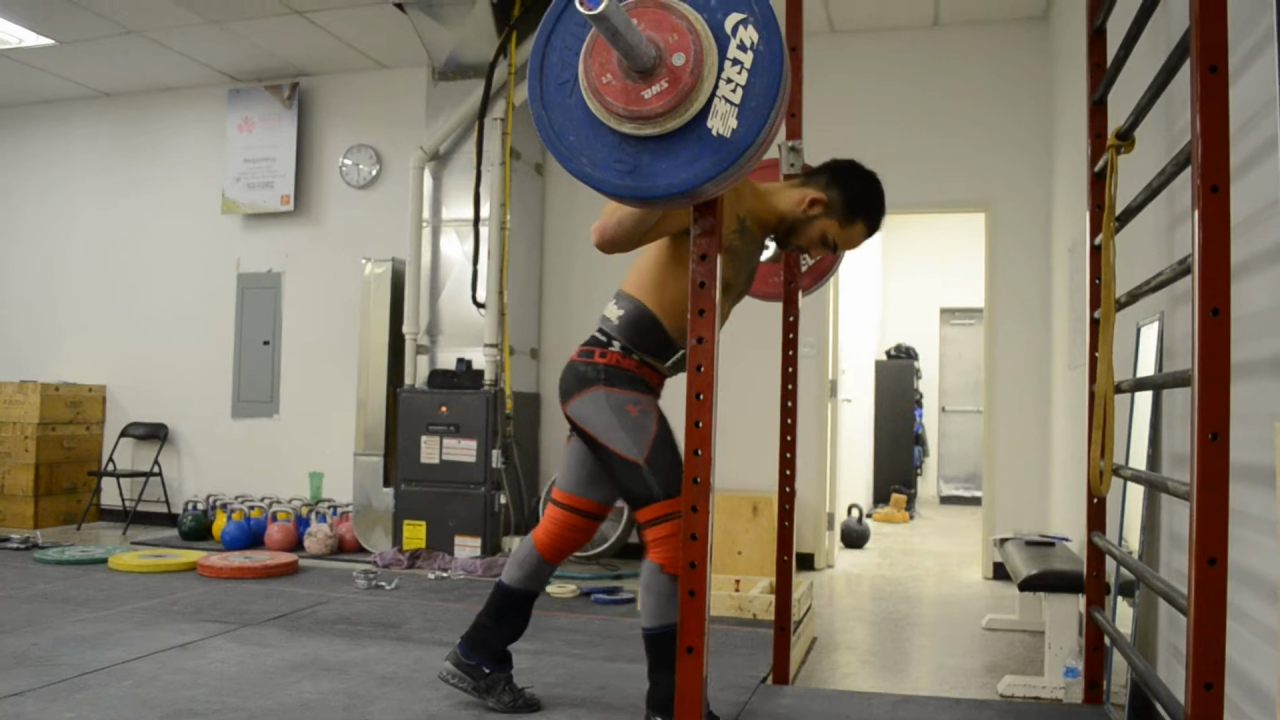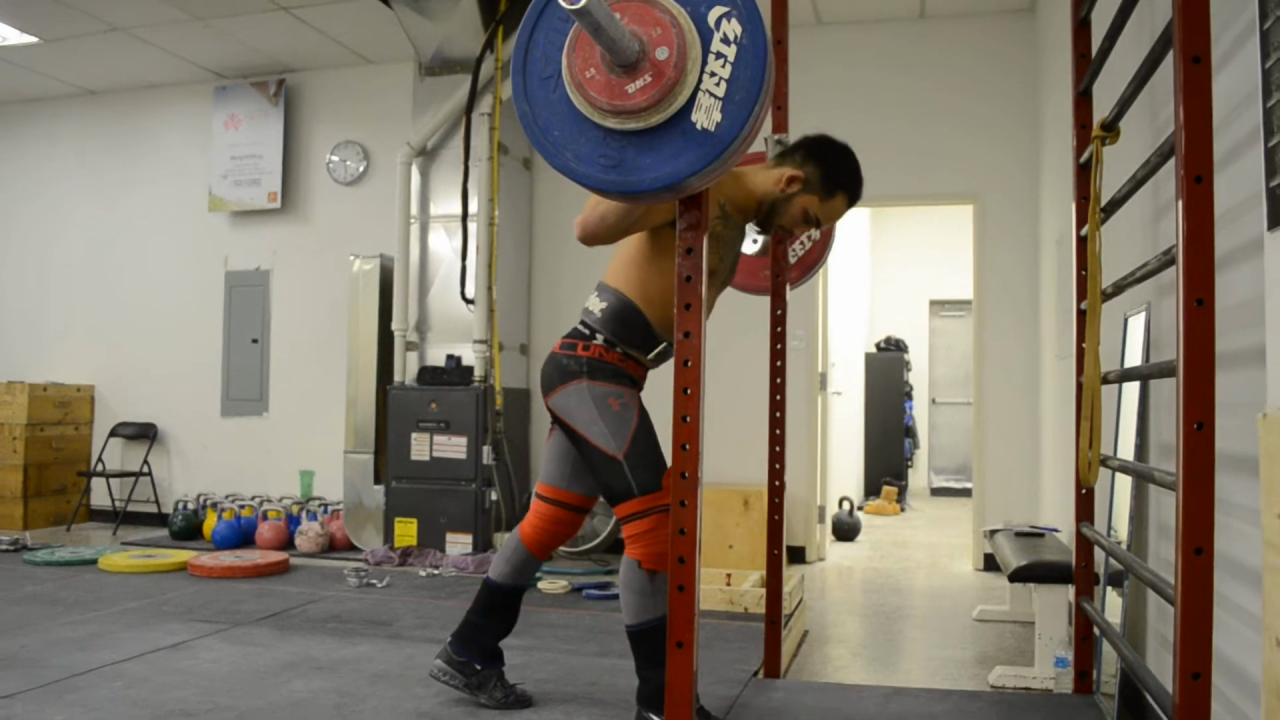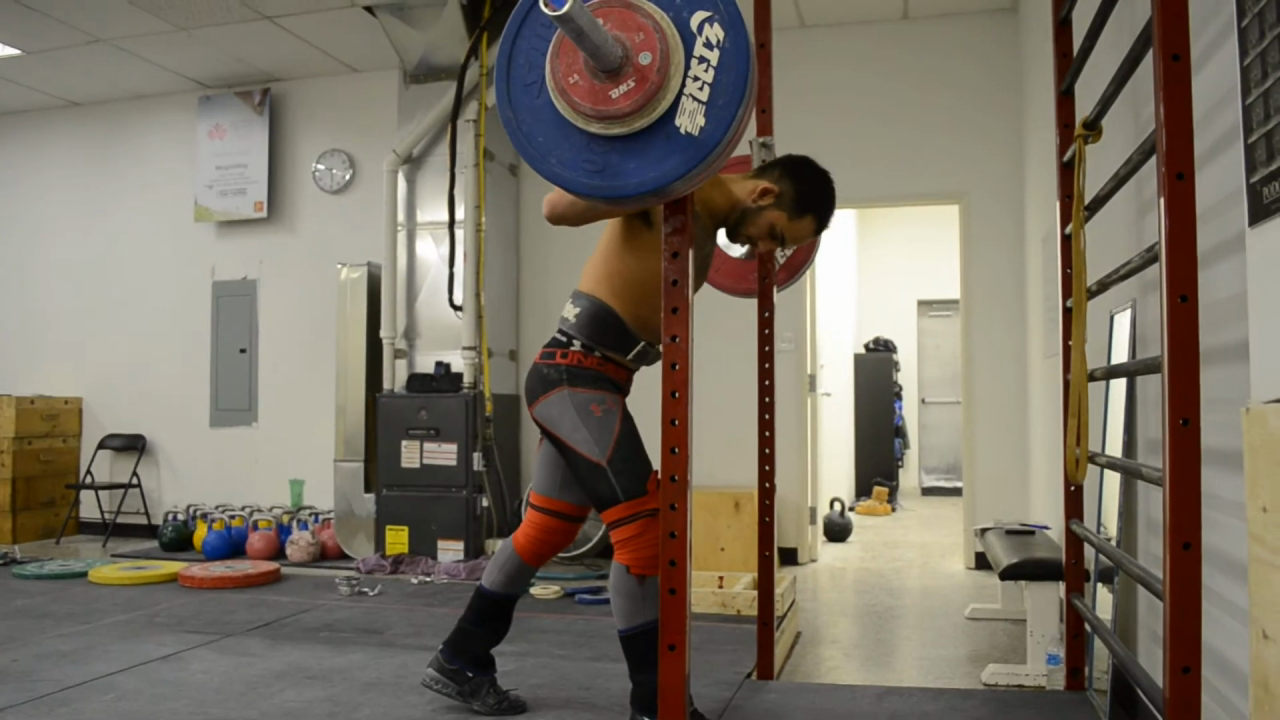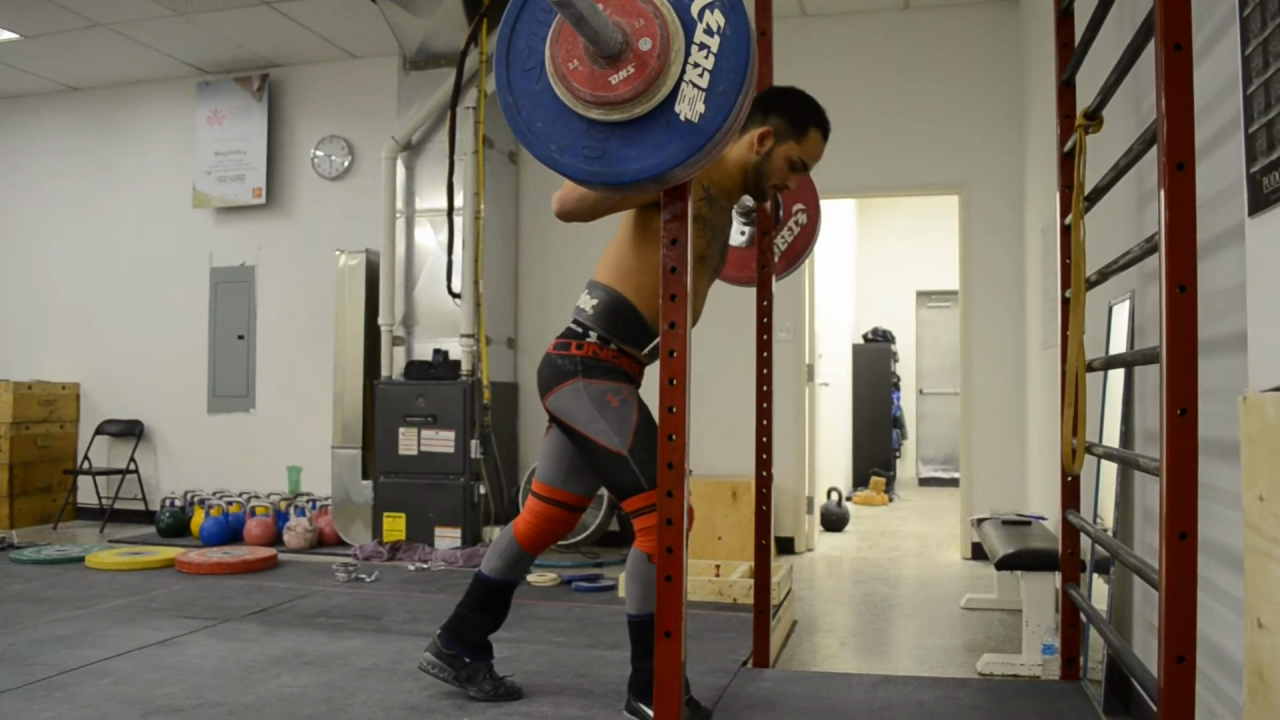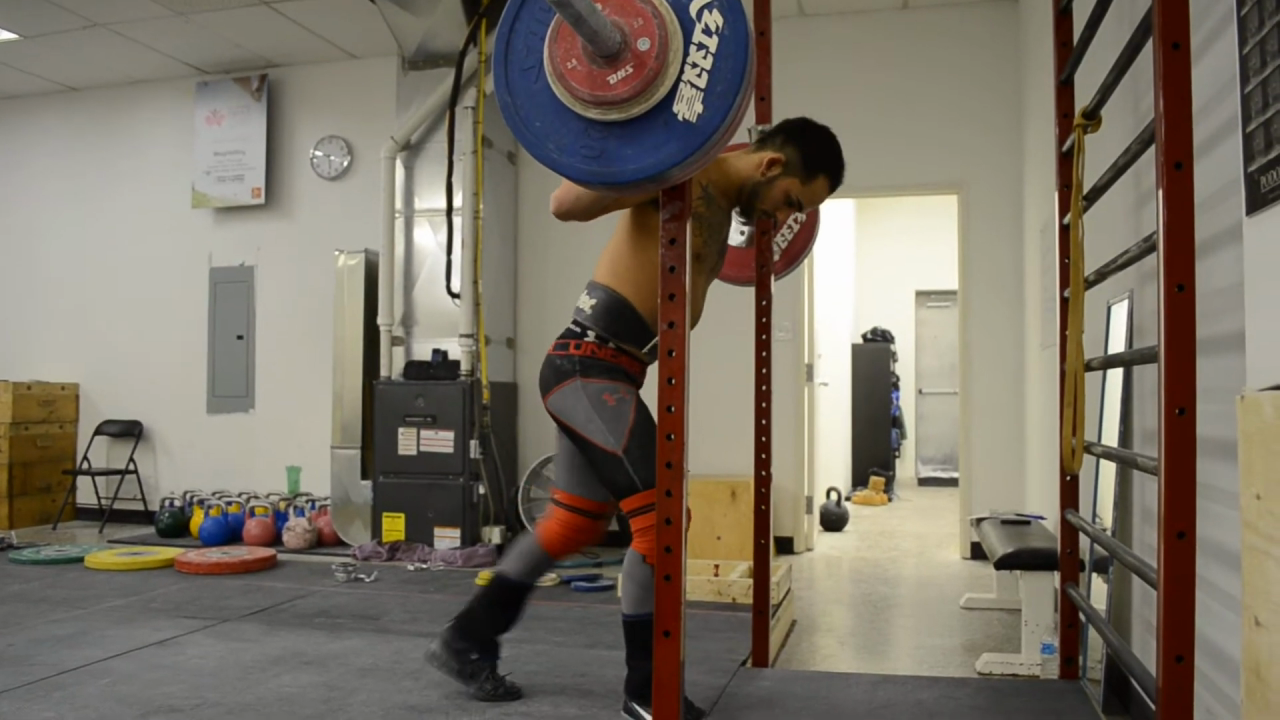
dt=0.5s
person 1, frame 1
left shoulder: (751, 226)
right shoulder: (718, 196)
right elbow: (608, 235)
left hip: (617, 378)
right hip: (608, 374)
left knee: (565, 527)
right knee: (675, 528)
left ankle: (476, 657)
person 1, frame 2
left shoulder: (732, 212)
right elbow: (591, 227)
left hip: (604, 374)
right hip: (591, 368)
left knee: (551, 521)
right knee: (655, 524)
left ankle: (468, 653)
person 1, frame 3
left shoulder: (703, 219)
right elbow: (558, 208)
left hip: (589, 378)
right hip: (574, 374)
left knee: (546, 530)
right knee: (641, 527)
left ankle: (459, 662)
person 1, frame 4
left shoulder: (720, 200)
right elbow: (567, 204)
left hip: (598, 369)
right hip: (586, 364)
left knee: (548, 517)
right knee: (661, 513)
left ankle: (457, 647)
person 1, frame 5
left shoulder: (719, 206)
right shoulder: (686, 173)
right elbow: (566, 205)
left hip: (608, 372)
right hip: (587, 366)
left knee: (575, 525)
right knee: (656, 517)
left ankle: (466, 641)
